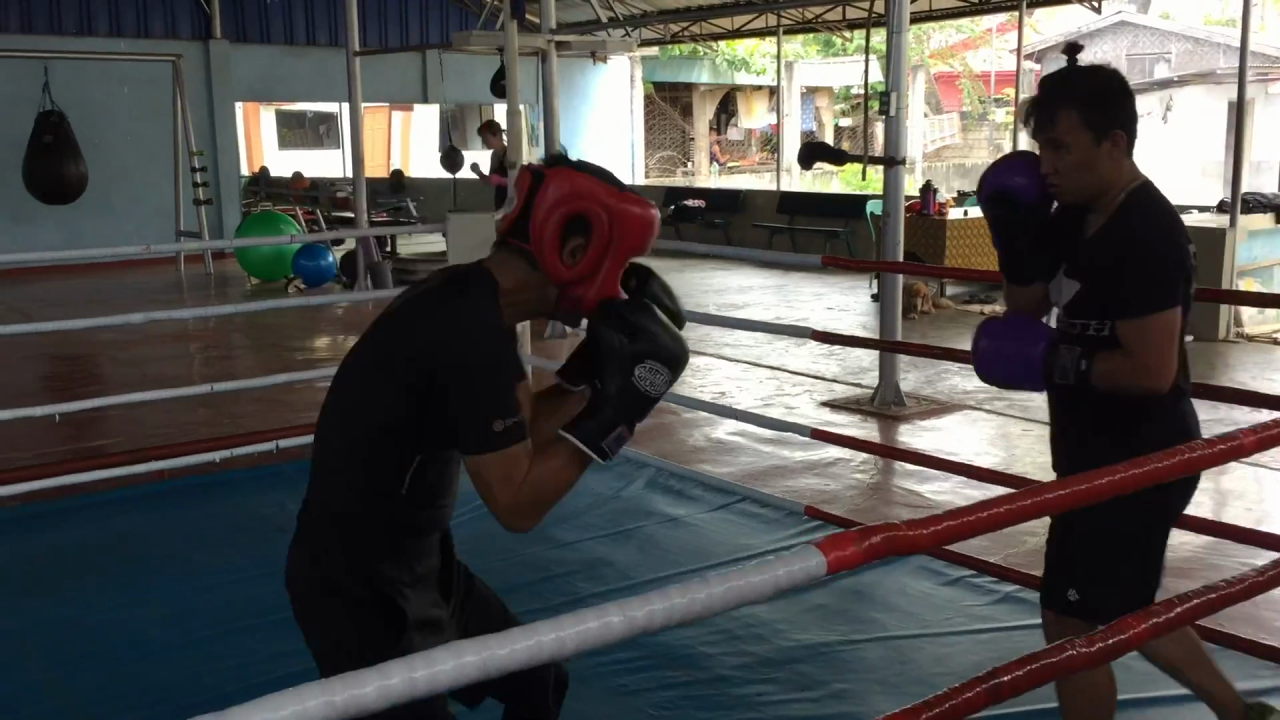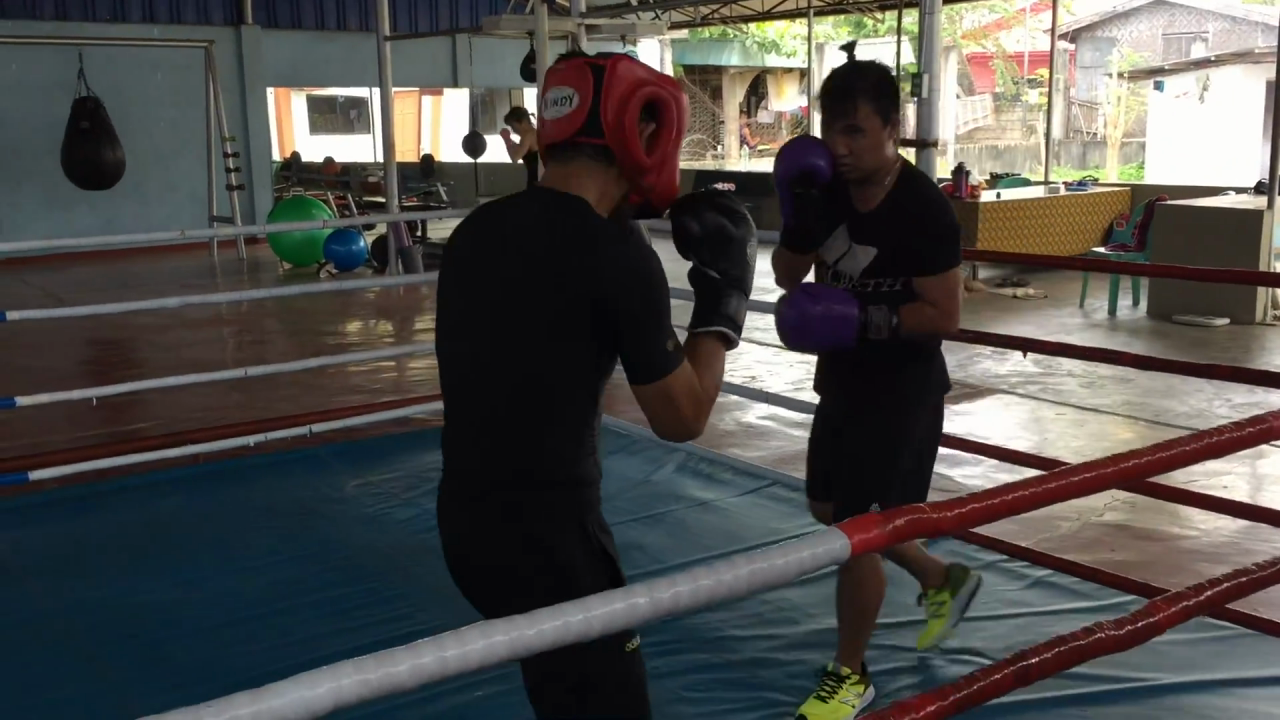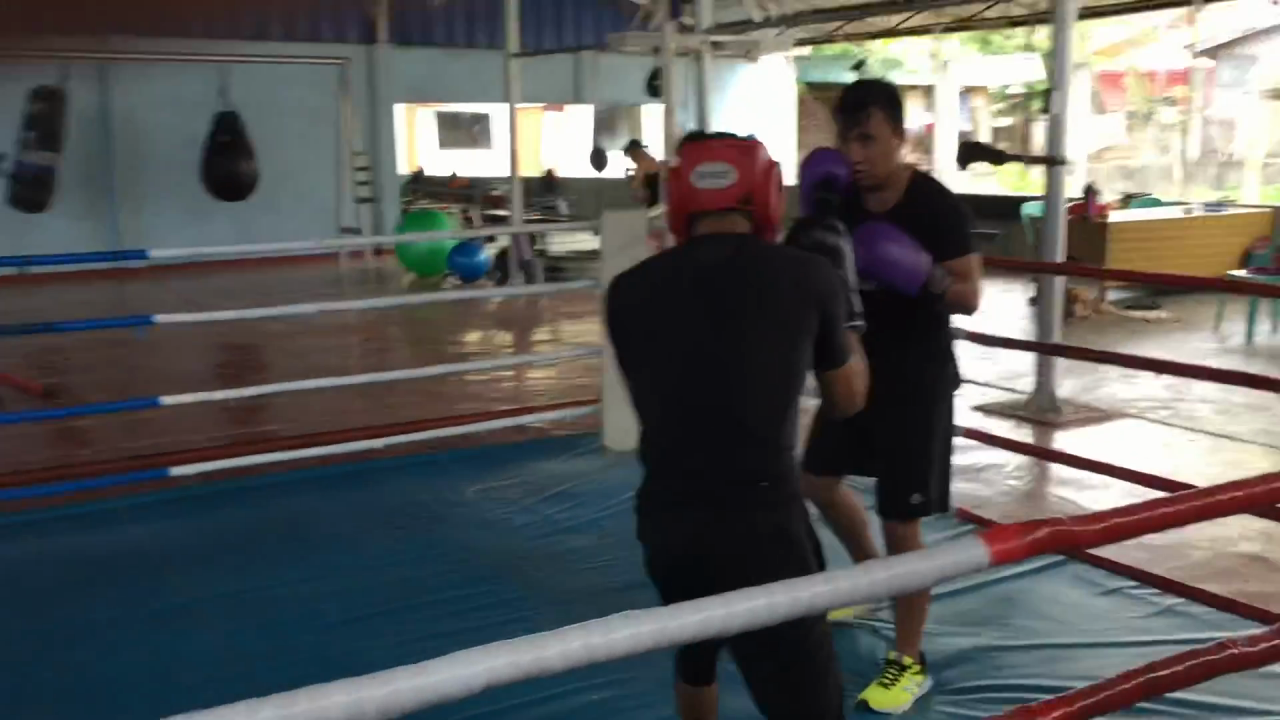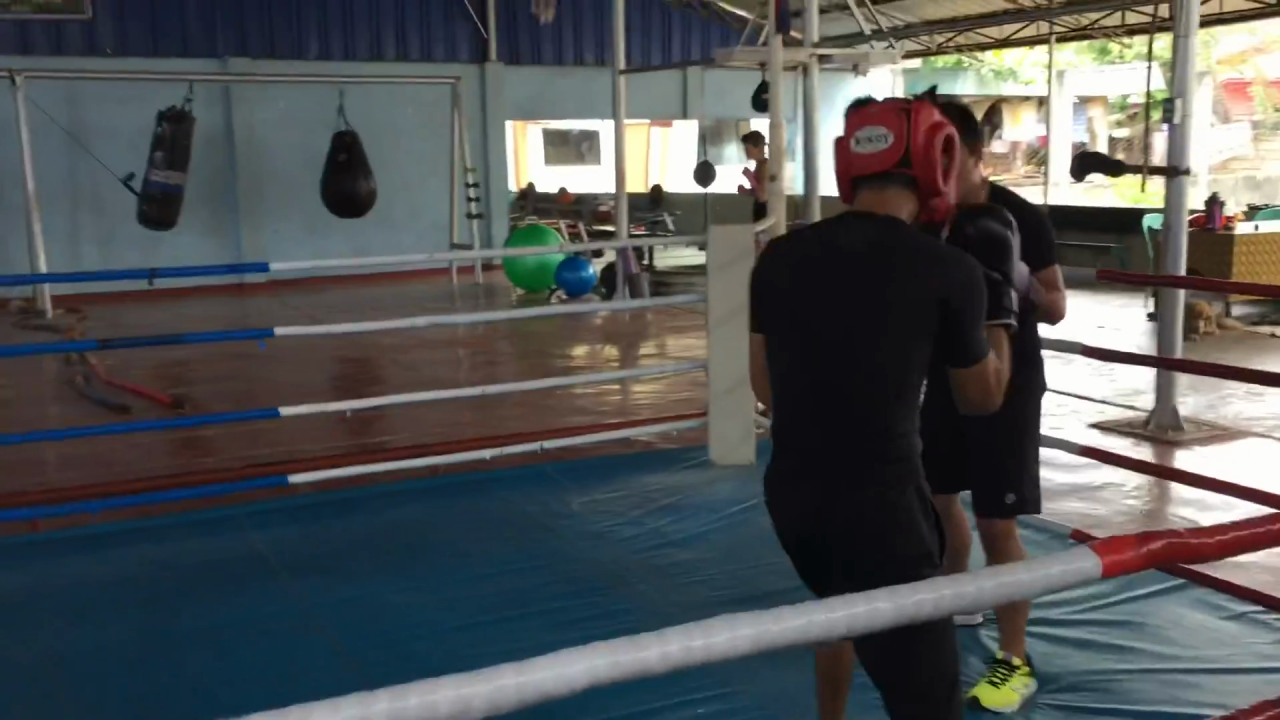
dt=1s
person 1, frame 1
left shoulder: (1145, 236)
right shoulder: (1075, 213)
left elbow: (1151, 370)
right elbow: (1030, 310)
left wrist: (1051, 363)
right wrist: (1020, 245)
left hip: (1133, 458)
right hip: (1102, 450)
left knee: (1070, 620)
right knee: (1107, 606)
person 1, frame 2
left shoulder: (923, 208)
right shoulder: (825, 188)
left elbow: (944, 317)
right elbow: (788, 278)
left wrist: (862, 323)
right wrist: (796, 223)
left hip: (900, 390)
right hip: (839, 378)
right knee: (830, 504)
right ankle: (945, 579)
person 1, frame 3
left shoulder: (937, 205)
right shoulder: (841, 197)
left elbow: (969, 297)
left wrist: (926, 277)
left hip: (918, 379)
right hip: (856, 366)
left knee: (900, 524)
right knee: (818, 480)
left ankle: (908, 662)
person 1, frame 4
left shoulder: (1019, 218)
left elbow: (1055, 309)
left wrist: (1020, 283)
left hip: (1007, 384)
right hip: (947, 377)
left knee: (997, 524)
right knee: (936, 495)
left ankle: (1015, 661)
person 2, frame 1
left shoulder: (462, 301)
right shoulder: (473, 331)
left elbow: (525, 425)
right elbow: (518, 505)
left wrist: (597, 374)
right wrist: (622, 407)
left hip: (406, 560)
right hip: (359, 582)
person 2, frame 2
left shoulder: (477, 232)
right shoulder: (615, 256)
right elbow: (680, 418)
right wrist: (724, 295)
left hip: (468, 515)
right hip: (547, 530)
person 2, frame 3
left shoulder: (630, 289)
right shoulder: (808, 275)
right elbow: (847, 401)
left hip: (665, 520)
right hip: (762, 528)
left knee: (699, 643)
person 2, frame 4
left shoulder: (780, 258)
right shoulder: (946, 271)
left elbow: (764, 387)
right elbow: (984, 397)
right wrist: (999, 291)
left hip: (791, 497)
right hip: (880, 504)
left knee: (845, 600)
